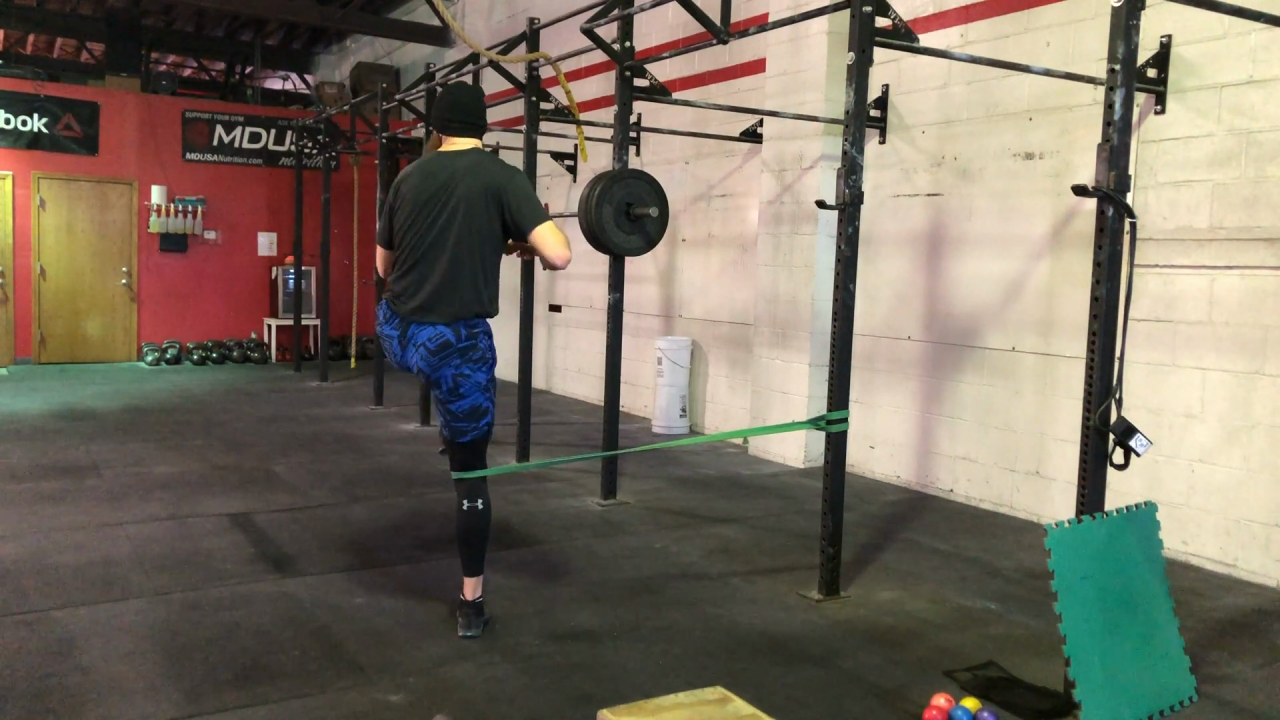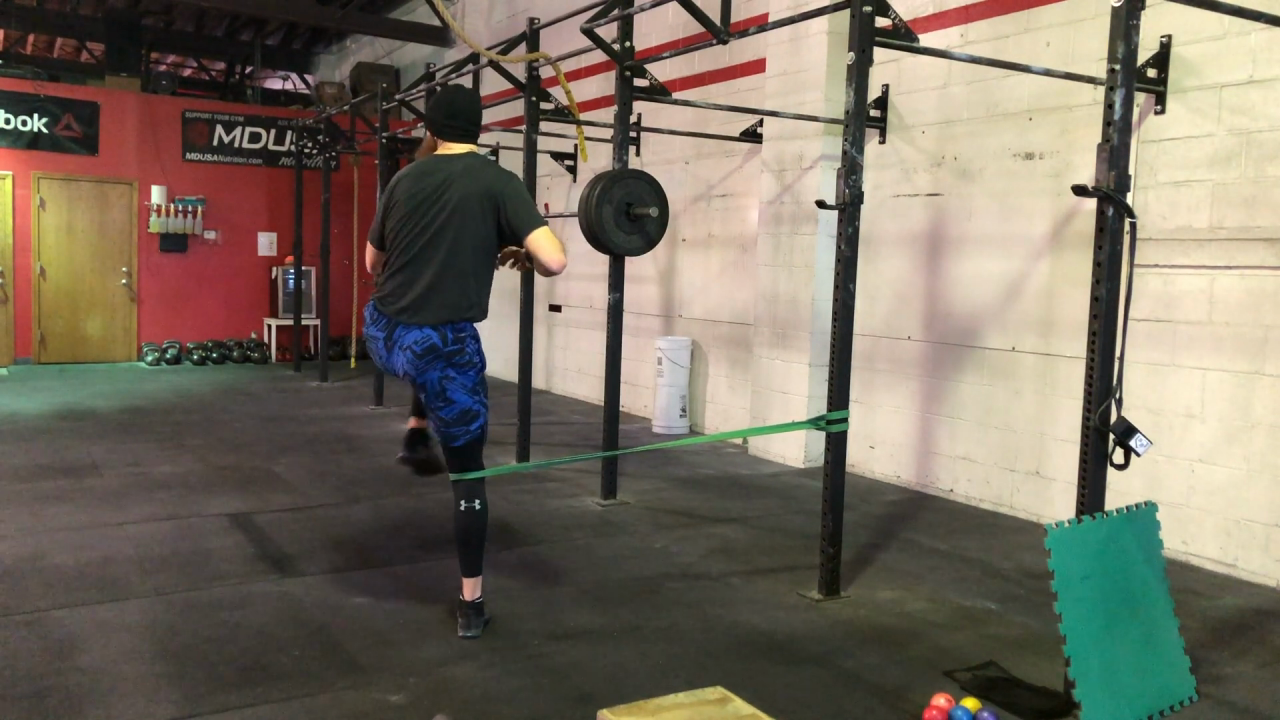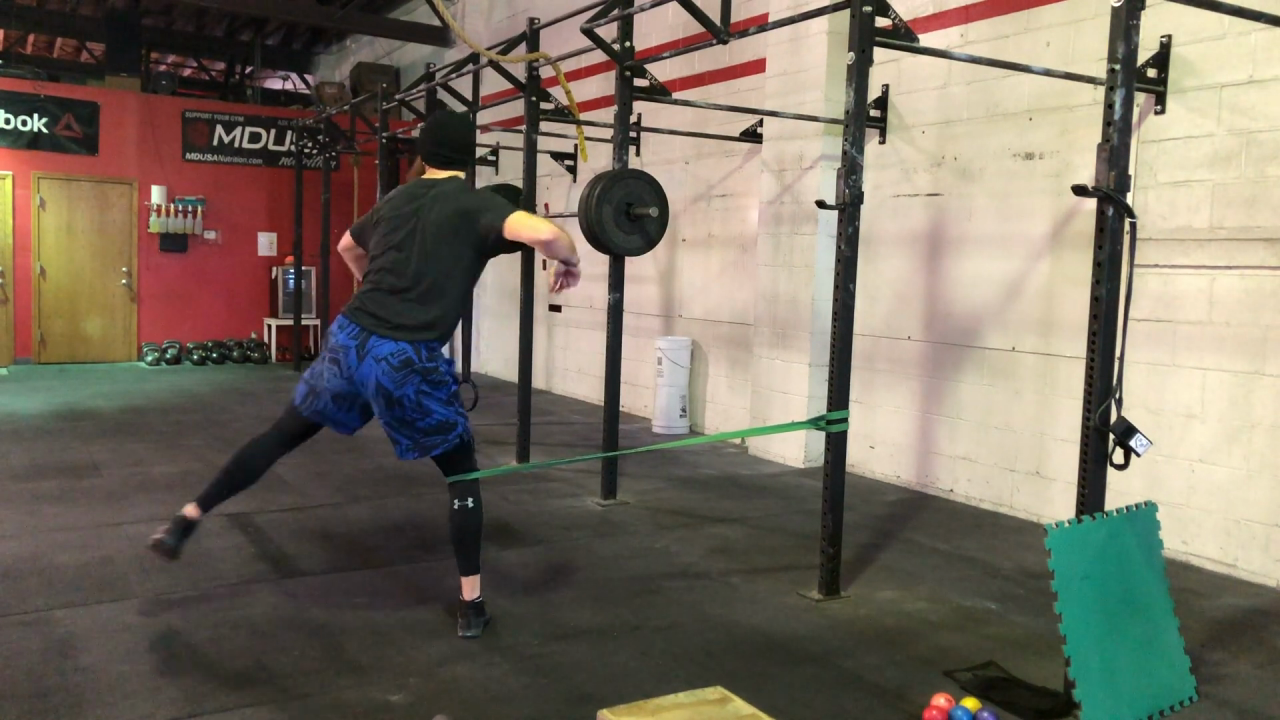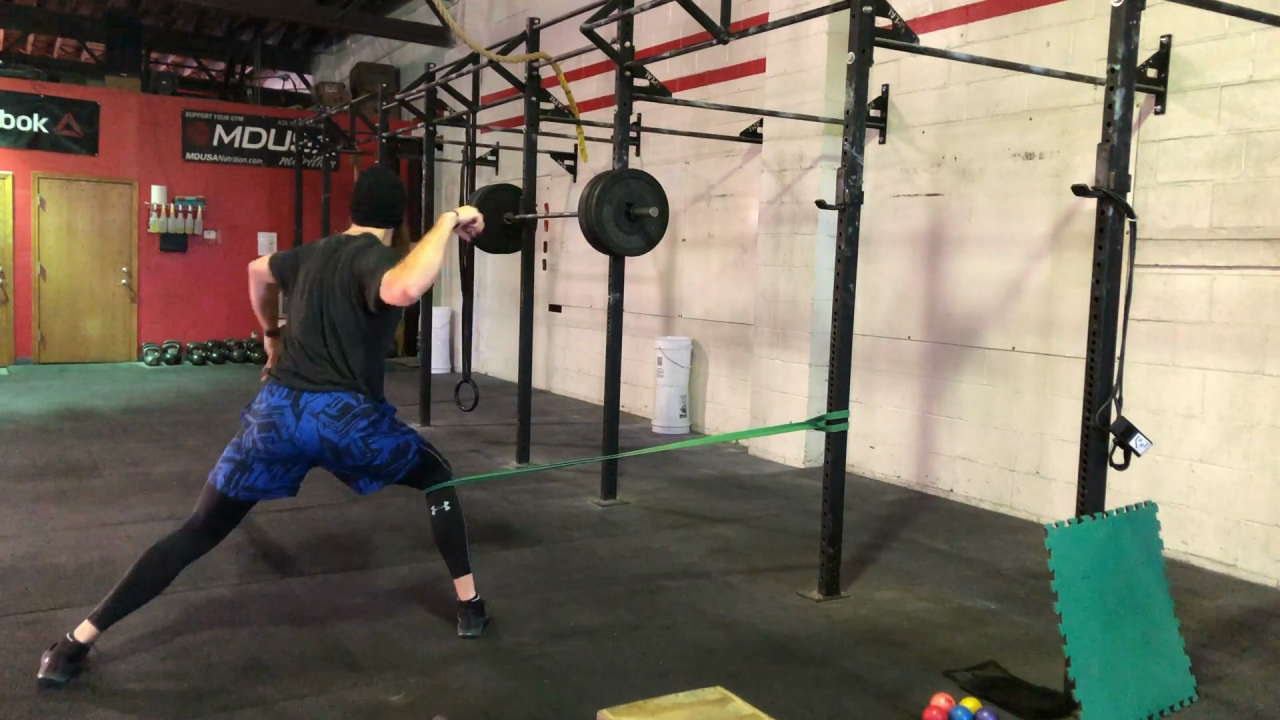
dt=0.4s
person 1, frame 1
left shoulder: (408, 177)
right shoulder: (501, 178)
right elbow: (558, 255)
right wrist: (522, 247)
left hip: (395, 329)
right hip: (453, 340)
right knee: (471, 471)
left ankle: (449, 434)
right ankle: (471, 603)
person 1, frame 2
left shoulder: (404, 179)
right shoulder: (498, 183)
left elbow: (373, 263)
right elbow: (554, 261)
right wrist: (521, 256)
left hip: (381, 331)
right hip: (440, 345)
right knee: (467, 474)
left ankle: (417, 436)
right ankle: (471, 605)
person 1, frame 3
left shoulder: (397, 200)
right shoulder: (474, 205)
left elbow: (347, 248)
right elbow: (540, 232)
right wrist: (570, 260)
left hip: (348, 340)
right hip: (410, 362)
left knee: (284, 435)
right knee: (462, 475)
left ankle: (183, 522)
right ankle: (471, 606)
person 1, frame 4
left shoulder: (314, 253)
right shoulder: (373, 260)
left elbow: (257, 273)
right elbow: (400, 292)
left wrist: (273, 338)
right wrist: (448, 222)
left hip: (276, 408)
right hip: (343, 416)
left knee: (196, 533)
right knee: (438, 479)
left ankle: (75, 644)
right ankle: (468, 607)
